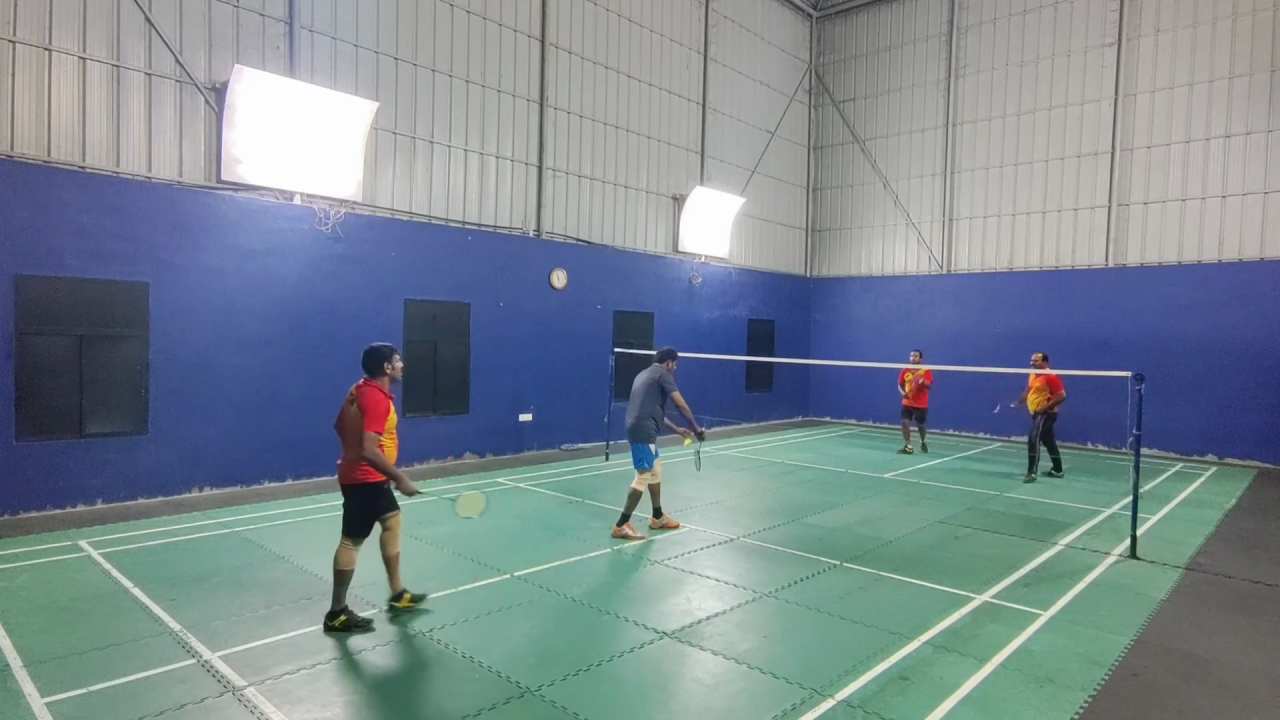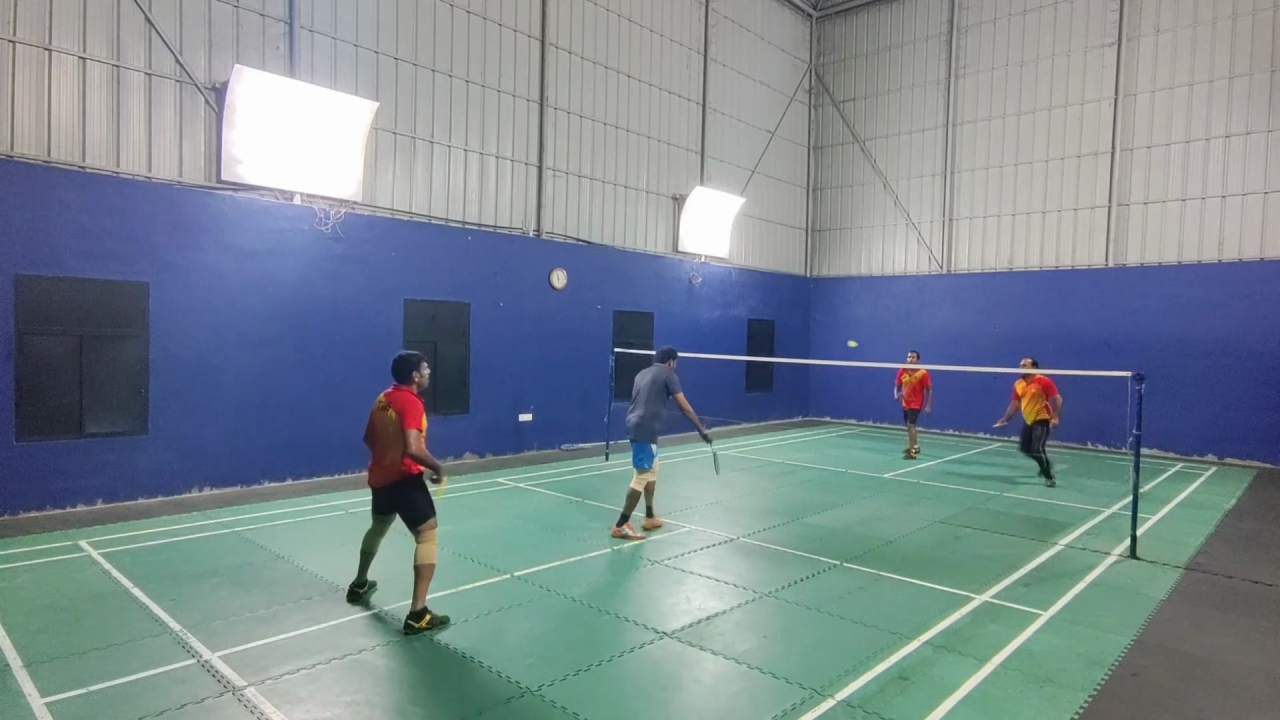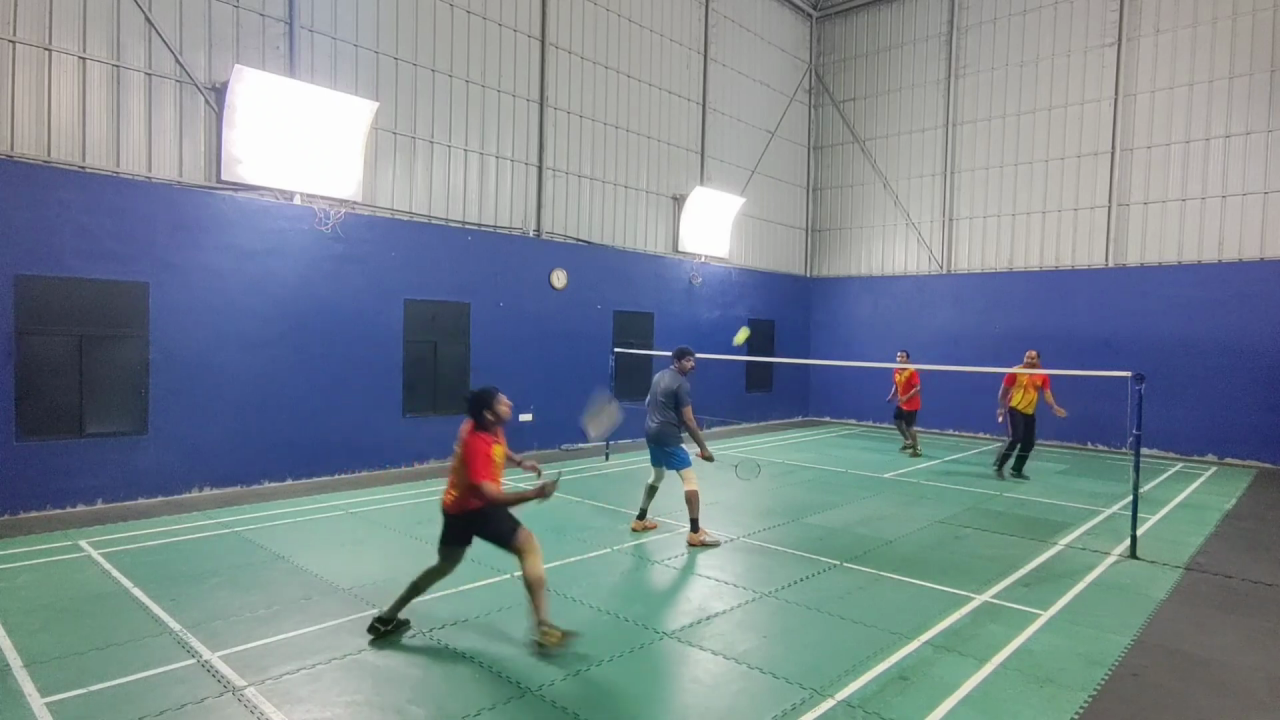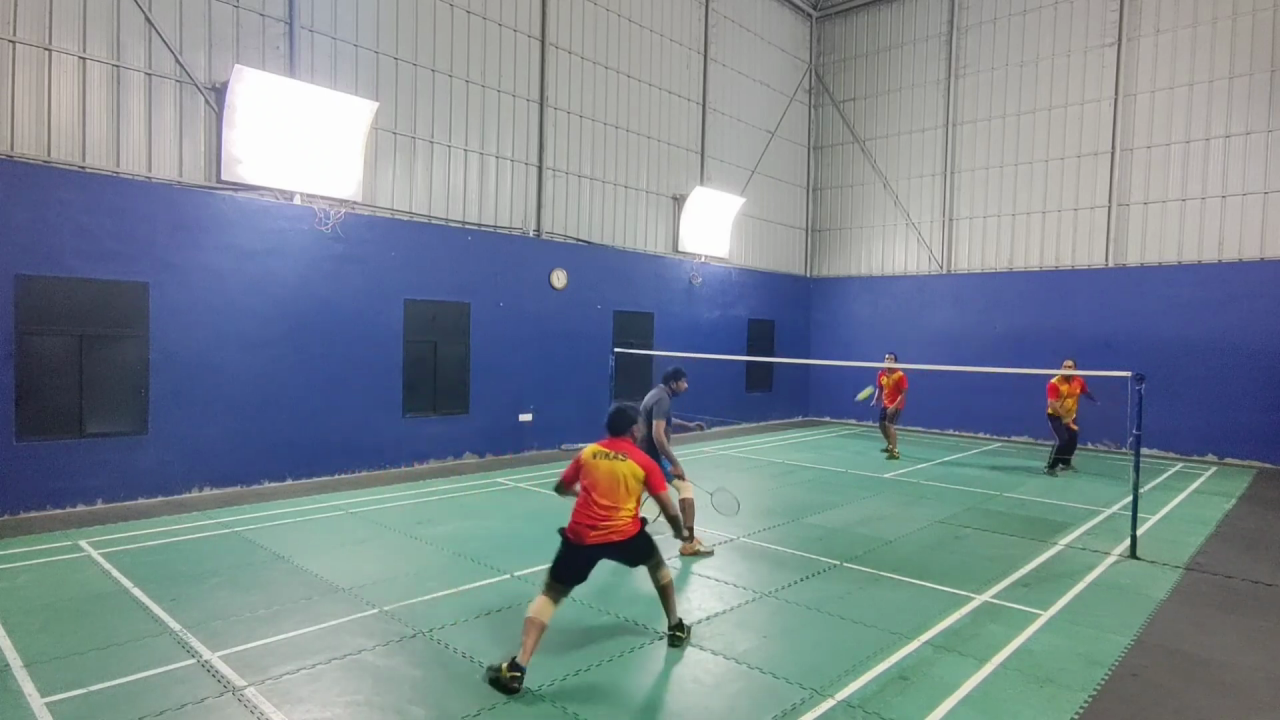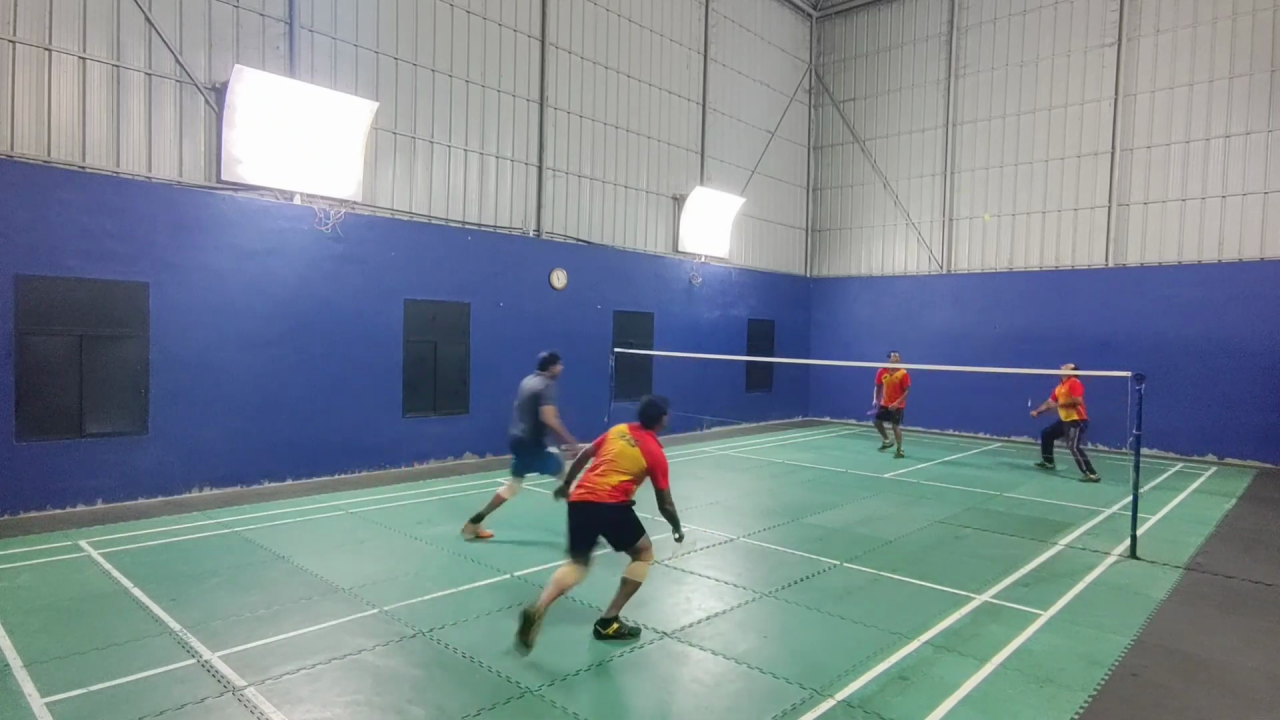
dt=1s
person 1, frame 1
left shoulder: (360, 390)
right shoulder: (376, 400)
left elbow: (339, 426)
right elbow: (370, 451)
right wrist: (401, 479)
left hip: (370, 478)
right hip: (364, 480)
left knee: (393, 521)
right knee: (352, 541)
left ankle: (398, 595)
right ankle: (337, 614)
person 1, frame 2
left shoulder: (383, 400)
right shoulder: (411, 402)
left elbow: (369, 439)
right elbow: (413, 449)
right wrist: (437, 467)
left hip: (379, 477)
right hip: (405, 479)
left knee: (378, 528)
right knee: (428, 536)
left ankle: (359, 584)
right ankle: (417, 613)
person 1, frame 3
left shoulder: (489, 428)
right shoulder: (477, 446)
left elbow: (499, 450)
right elbow: (490, 497)
left wrist: (521, 461)
right wrist: (534, 493)
left hip: (457, 506)
right hip: (470, 508)
left knee: (445, 566)
right knee: (529, 548)
left ankle: (388, 618)
right ankle: (543, 628)
person 1, frame 4
left shoulder: (588, 453)
right shoulder: (644, 461)
left elbow: (561, 488)
right elbow: (670, 511)
right wrist: (679, 530)
left hip: (581, 536)
right hip: (624, 534)
left knee: (548, 596)
right knee: (656, 562)
left ankle: (517, 667)
right ankle: (676, 627)
person 1, frame 5
left shoulder: (617, 431)
right shoulder: (654, 453)
left elbow: (583, 457)
right elbow: (665, 505)
left wrist: (566, 484)
right wrist: (677, 528)
left hip: (580, 499)
right hip: (610, 504)
left knee: (577, 565)
right knee: (643, 555)
left ankle: (537, 610)
right ankle: (609, 621)
person 2, frame 1
left shoulder: (646, 374)
right shoulder: (663, 375)
right elbow: (681, 405)
left wrist: (676, 429)
right wrist: (696, 428)
left hip: (640, 428)
right hip: (643, 431)
left knee: (655, 470)
right knee: (643, 477)
left ankle: (658, 517)
right ankle: (621, 525)
person 2, frame 2
left shoulder: (642, 374)
right shoulder: (667, 374)
right elbow: (684, 406)
right wrist: (702, 430)
left hip: (636, 425)
right hip: (645, 429)
left knee: (652, 469)
right knee: (641, 476)
left ankle: (649, 517)
right ankle: (621, 526)
person 2, frame 3
left shoulder: (659, 376)
right shoulder: (681, 384)
left elbow: (648, 403)
right elbow: (688, 420)
right wrist: (703, 448)
left hip: (651, 432)
right hip: (668, 436)
left knee: (657, 475)
right knee: (689, 478)
left ankle: (640, 519)
right ankle: (695, 533)
person 2, frame 4
left shoulder: (656, 394)
right shoulder: (662, 400)
right elbow: (658, 436)
left wrist: (689, 425)
right wrist: (676, 464)
right hip: (650, 452)
right knee: (684, 487)
right ankle: (689, 542)
person 2, frame 5
left shoulder: (527, 381)
right shoulder: (547, 386)
left elbow: (518, 407)
right elbow: (548, 419)
right wrist: (569, 441)
left hip: (517, 440)
right hip: (533, 443)
left knee: (513, 485)
left ankle: (474, 523)
